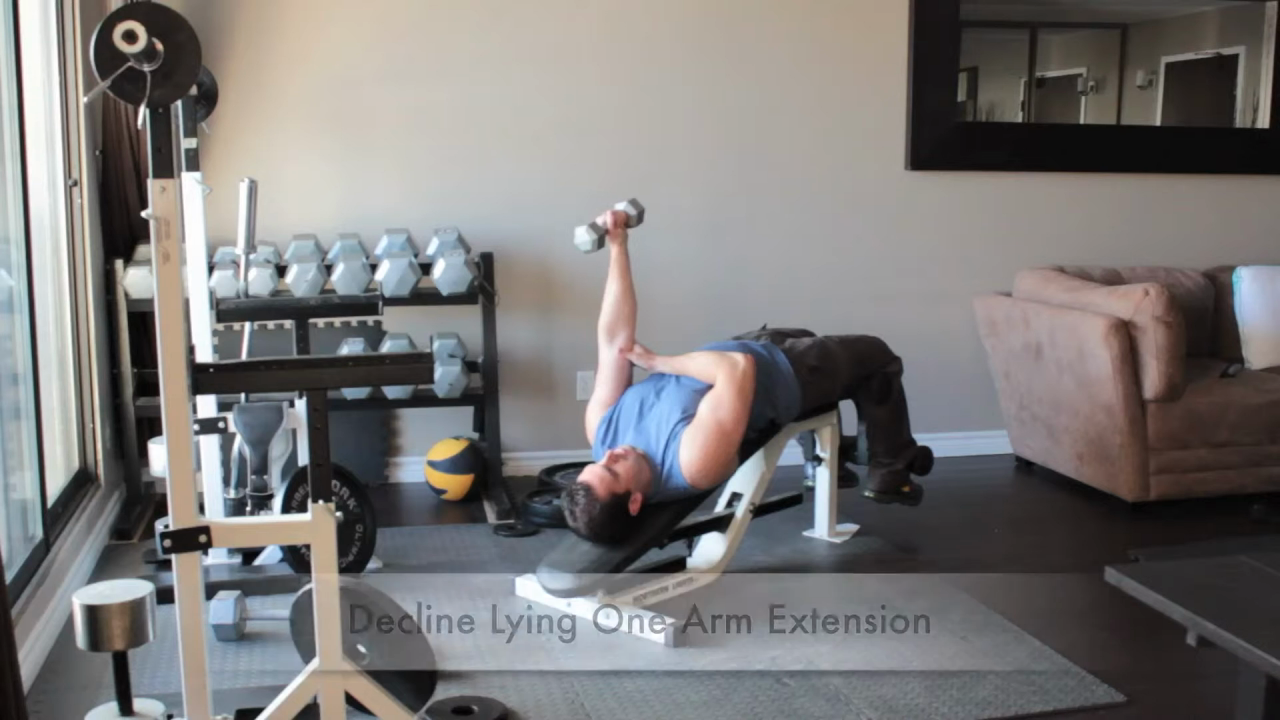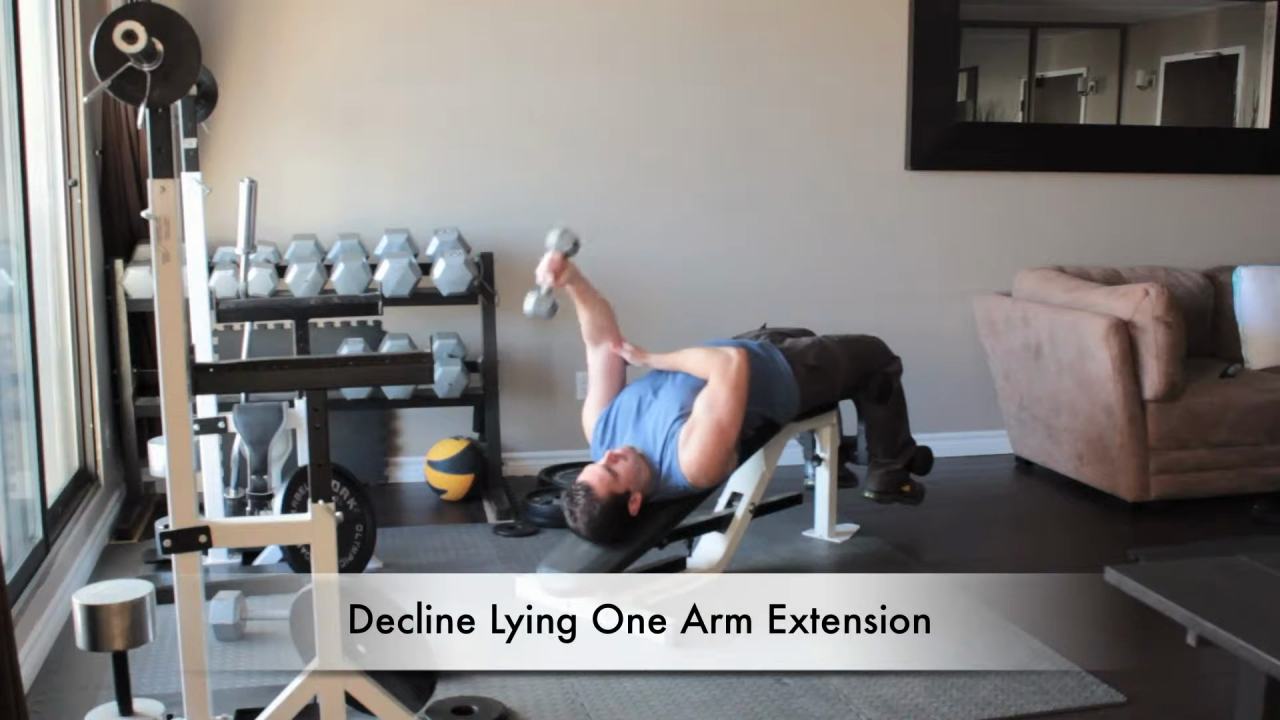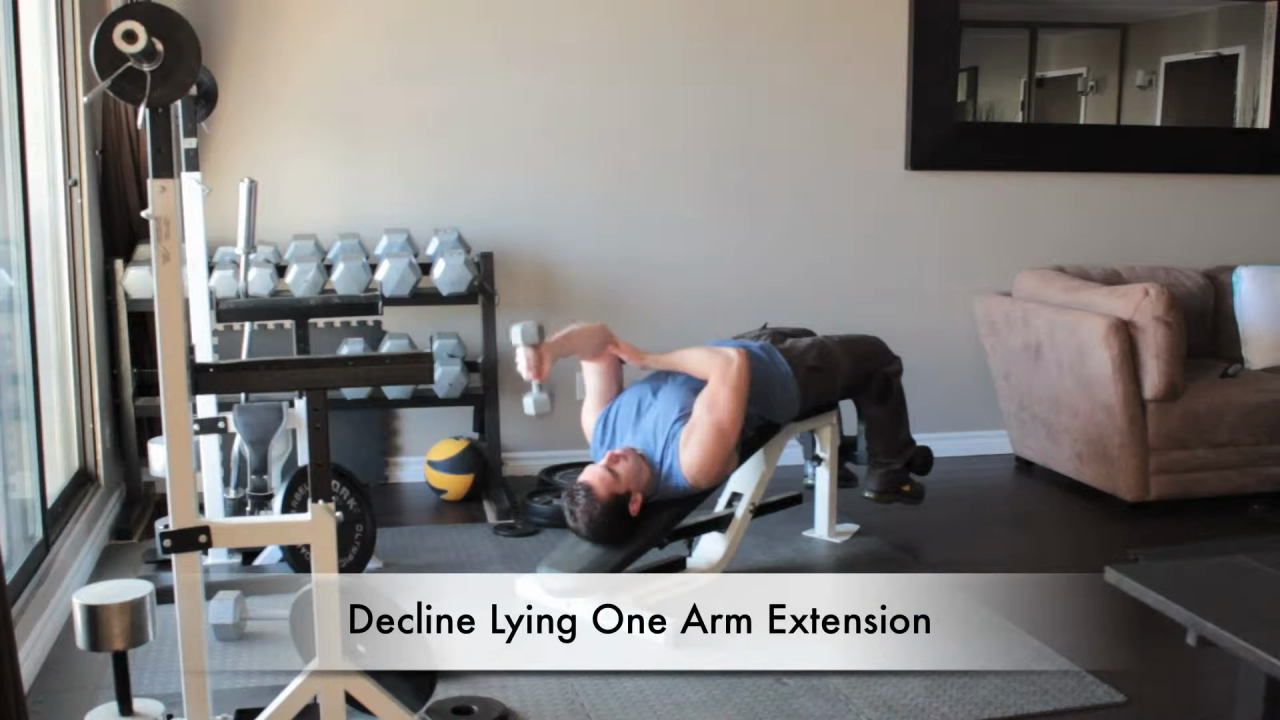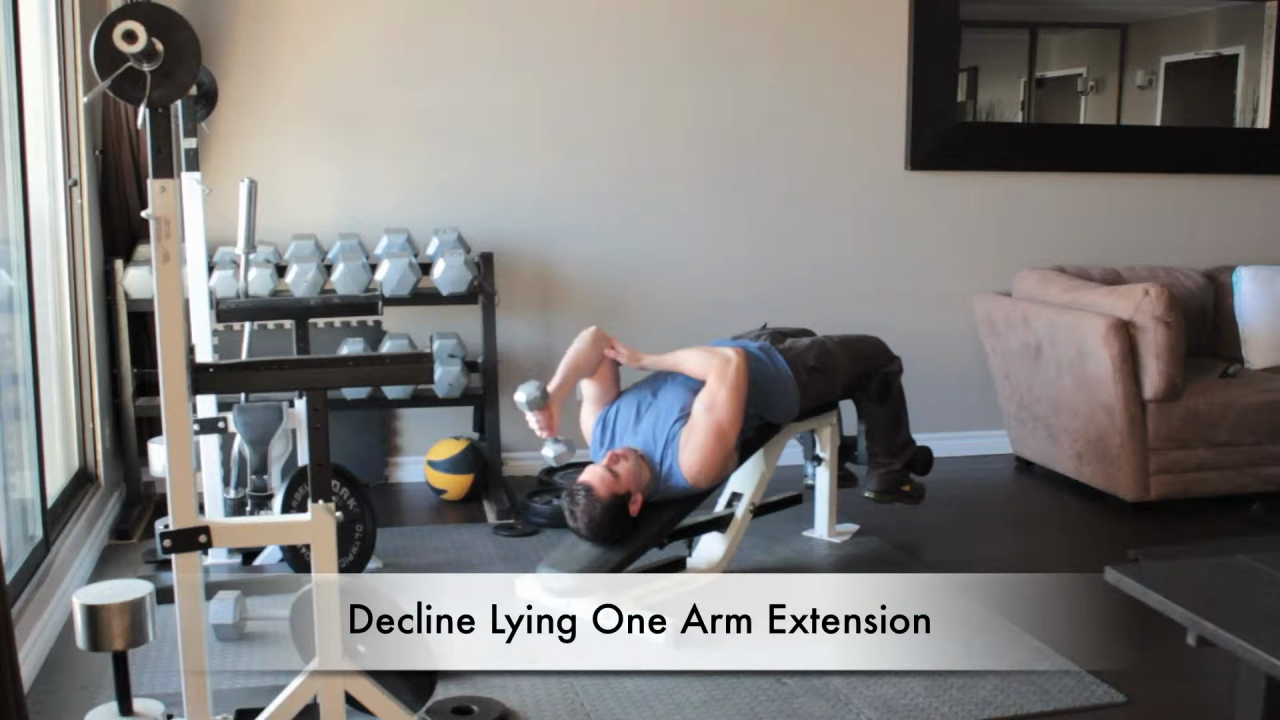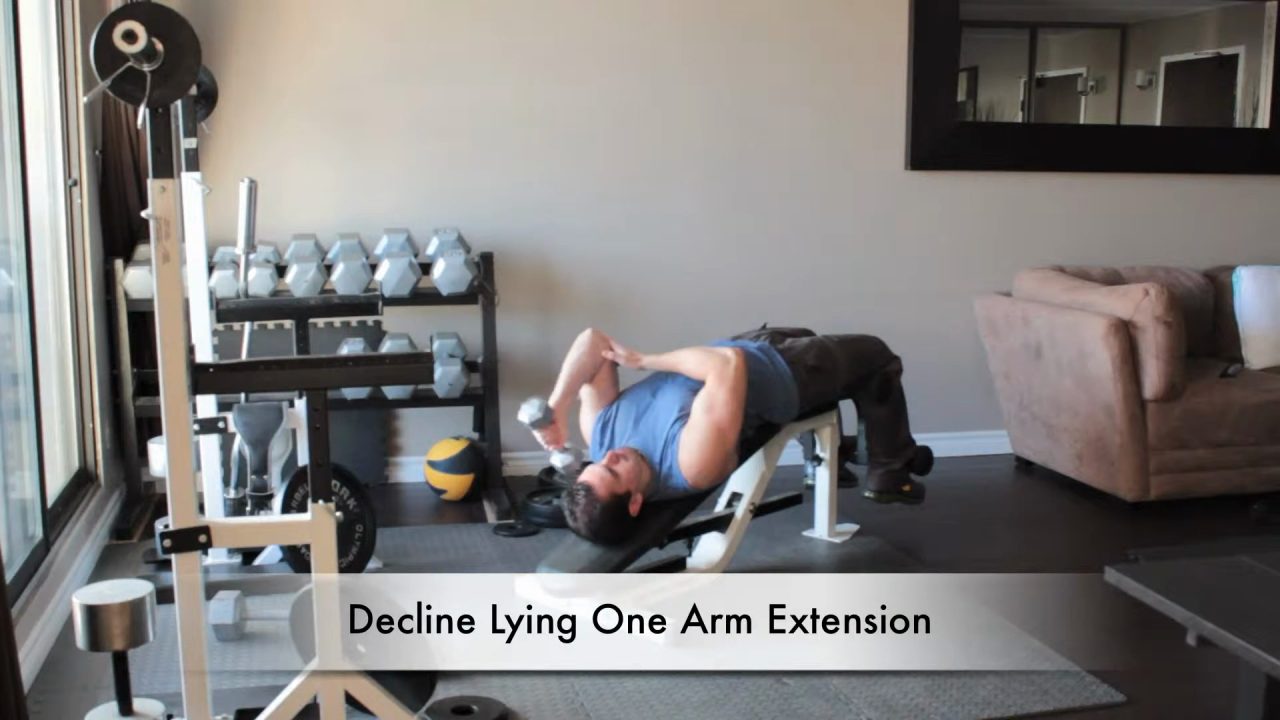
dt=0.5s
person 1, frame 1
left shoulder: (600, 428)
right shoulder: (693, 465)
left elbow: (616, 339)
right elbow: (739, 369)
left wrist: (618, 246)
right wrist: (659, 362)
left knee: (804, 340)
right knee: (877, 357)
right ankle: (890, 472)
person 1, frame 2
left shoulder: (599, 427)
right shoulder: (691, 464)
left elbow: (601, 341)
right elbow: (732, 364)
left wrist: (570, 279)
right wrist: (651, 358)
left knee: (805, 337)
right knee: (875, 356)
right ankle: (890, 475)
person 1, frame 3
left shoulder: (599, 428)
right shoulder: (693, 465)
left elbow: (599, 337)
right elbow: (732, 364)
left wrist: (546, 350)
right wrist: (647, 359)
left knee: (805, 338)
right knee: (877, 358)
right ankle: (889, 474)
person 1, frame 4
left shoulder: (598, 429)
right shoulder: (693, 466)
left elbow: (595, 337)
right elbow: (729, 363)
left wrist: (551, 396)
right wrist: (644, 360)
left knee: (806, 340)
right knee: (877, 358)
right ankle: (889, 474)
person 1, frame 5
left shoulder: (598, 430)
right shoulder: (693, 465)
left elbow: (593, 340)
right elbow: (729, 365)
left wrist: (555, 405)
right wrist: (644, 360)
left knee: (806, 339)
right knee: (877, 357)
right ankle: (890, 473)
